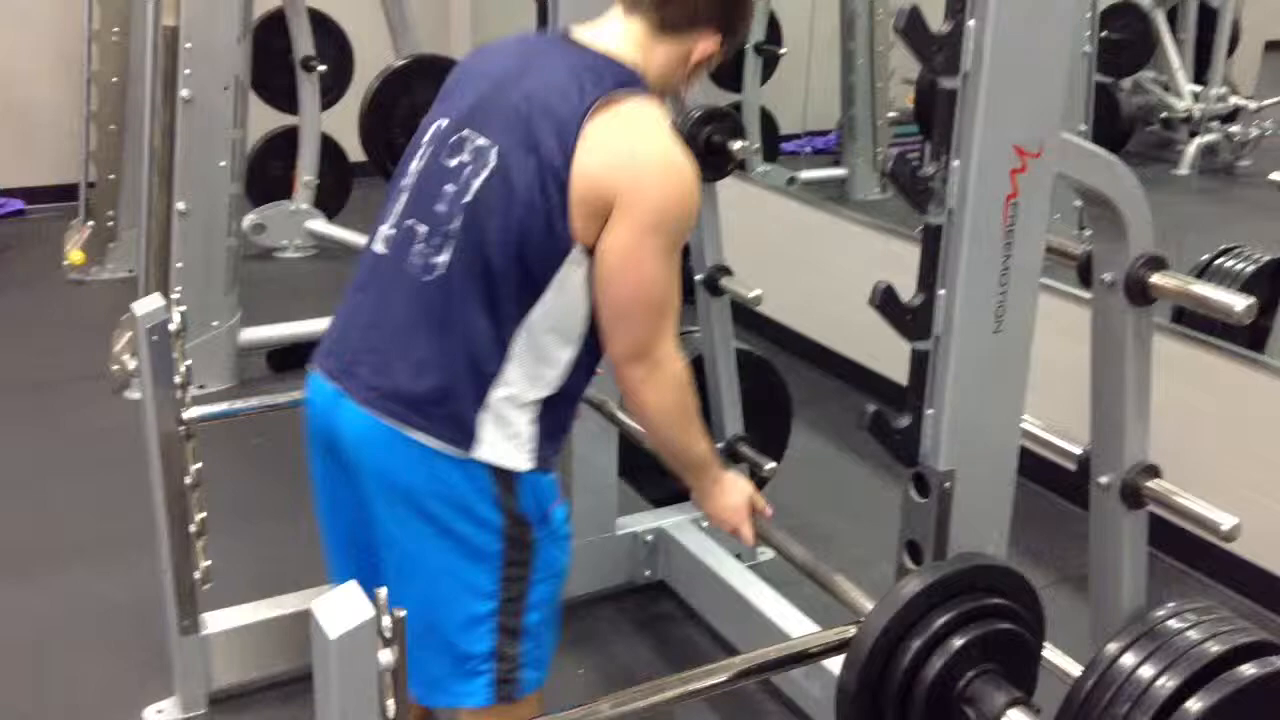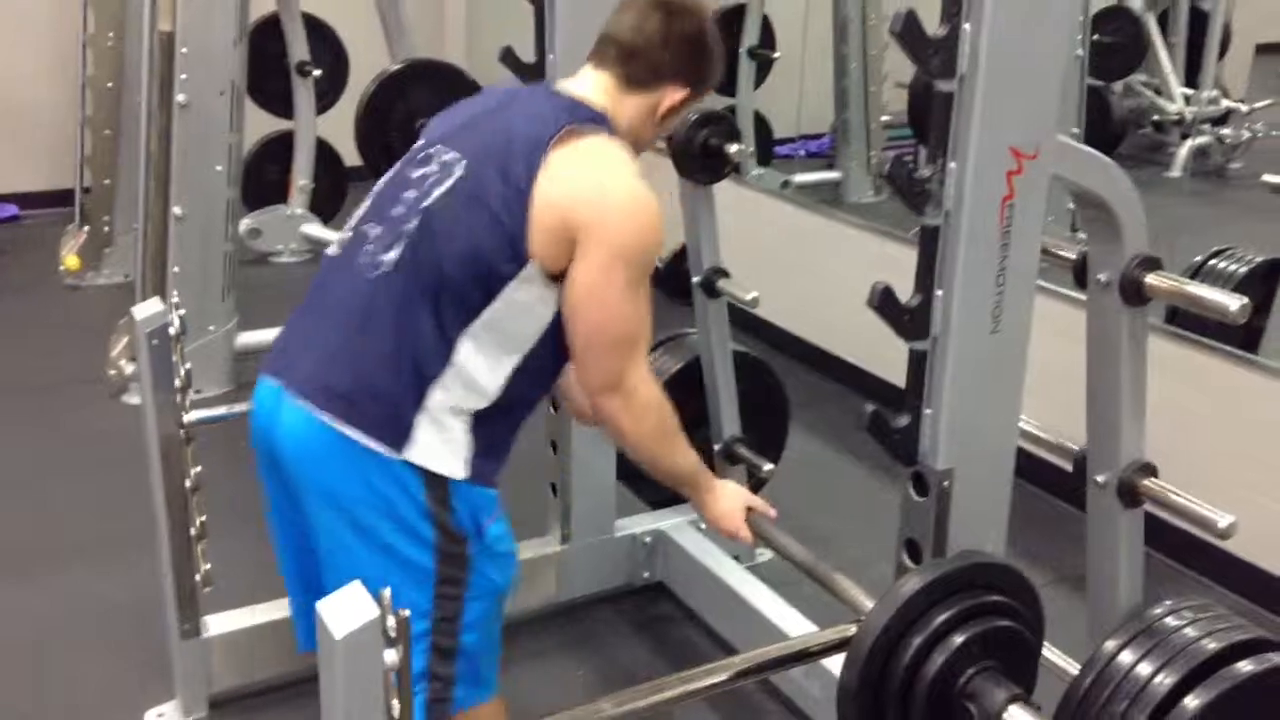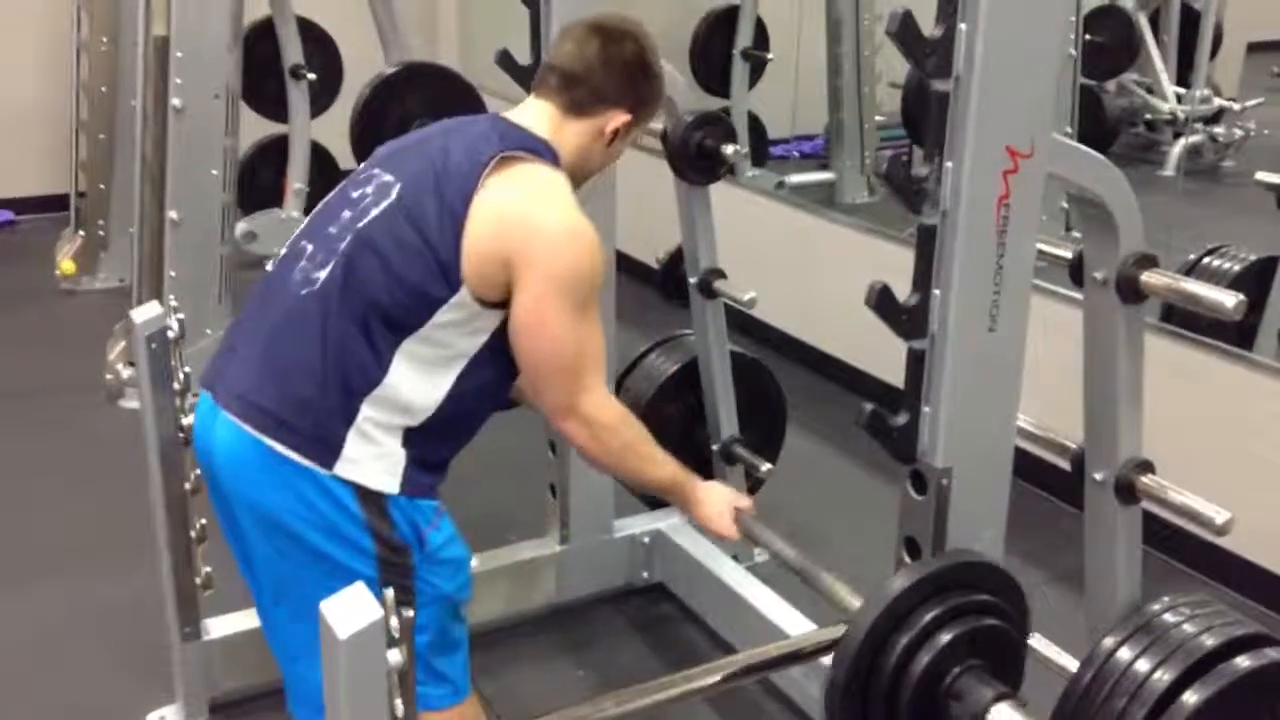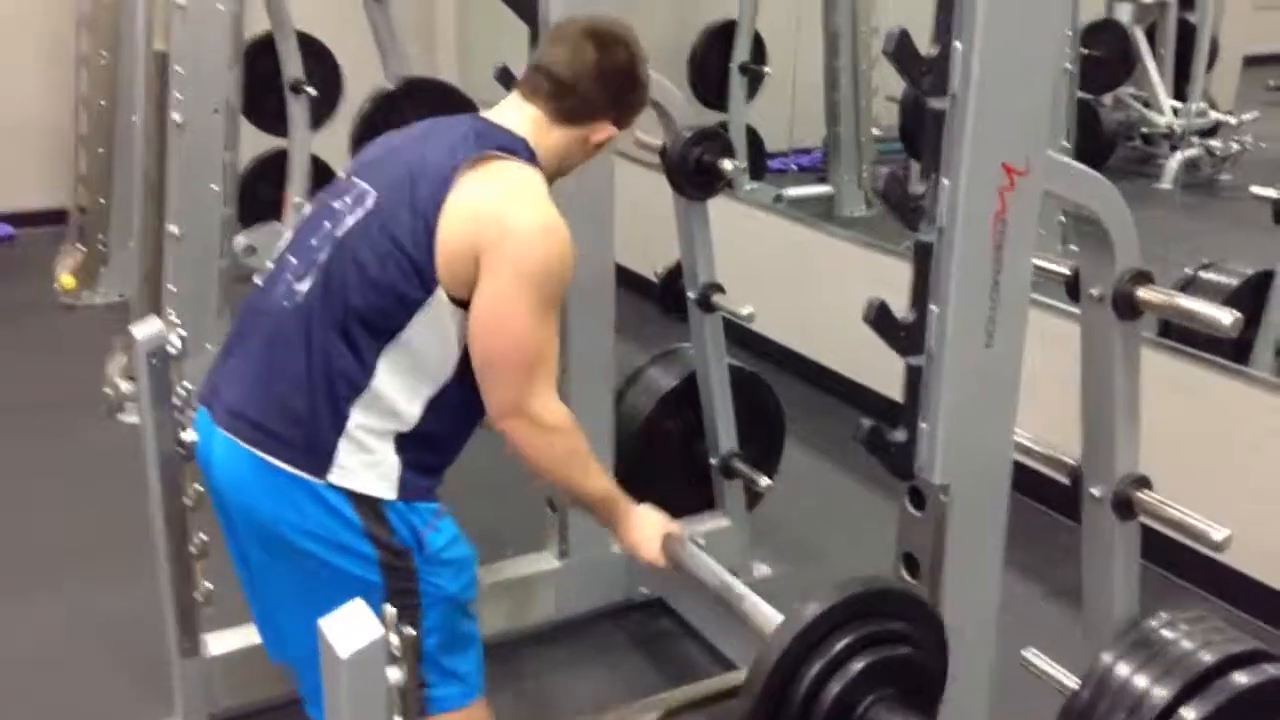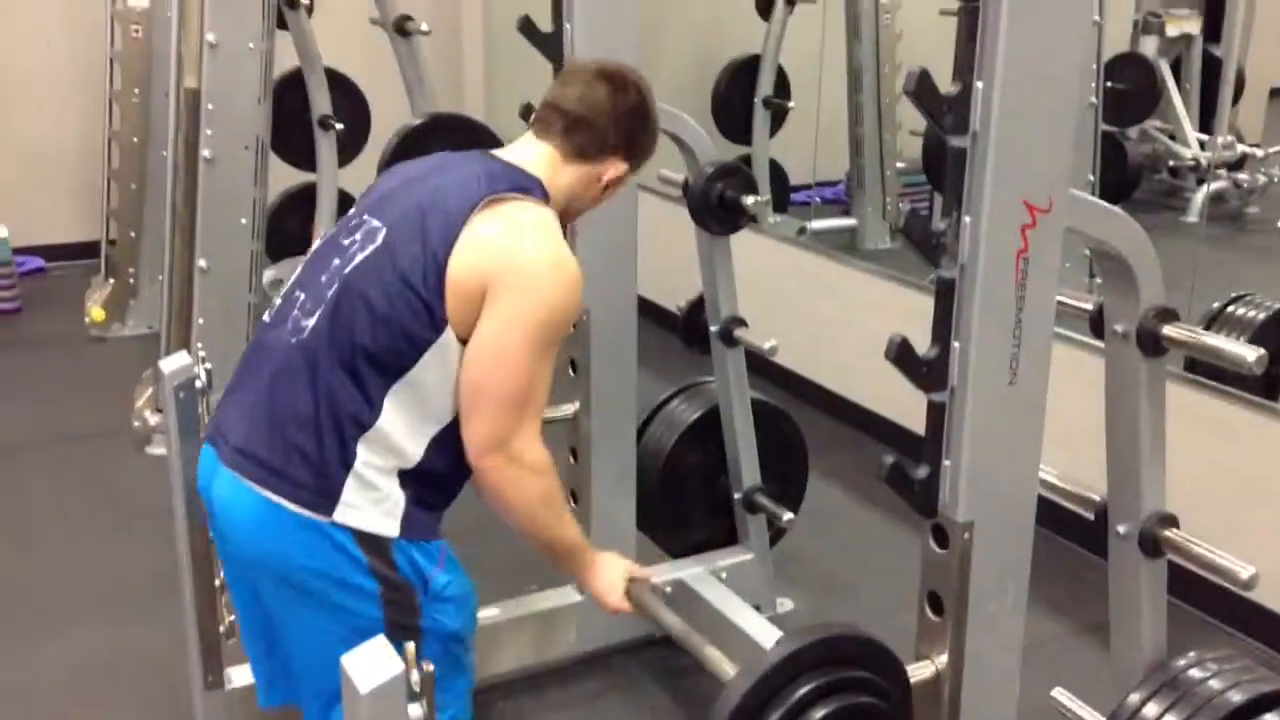
dt=0.3s
person 1, frame 1
left shoulder: (493, 62)
right shoulder: (647, 156)
right elbow: (642, 359)
right wrist: (710, 481)
left hip: (341, 391)
right hip: (450, 443)
left knee: (404, 651)
person 1, frame 2
left shoulder: (487, 109)
right shoulder: (612, 194)
right elbow: (616, 386)
left wrist: (557, 378)
right wrist: (704, 489)
left hip: (289, 399)
right hip: (391, 450)
person 1, frame 3
left shoulder: (444, 141)
right shoulder: (548, 222)
right elbow: (575, 410)
left wrist: (529, 386)
right wrist: (690, 492)
left hip: (232, 418)
right hip: (323, 462)
person 1, frame 4
left shoulder: (421, 140)
right shoulder: (522, 219)
right elbow: (521, 409)
right wrist: (622, 515)
left hip: (234, 429)
right hip: (322, 473)
person 1, frame 5
left shoulder: (426, 173)
right shoulder: (534, 256)
right elbow: (499, 449)
right wrist: (586, 564)
left hip: (234, 469)
right hip: (324, 513)
